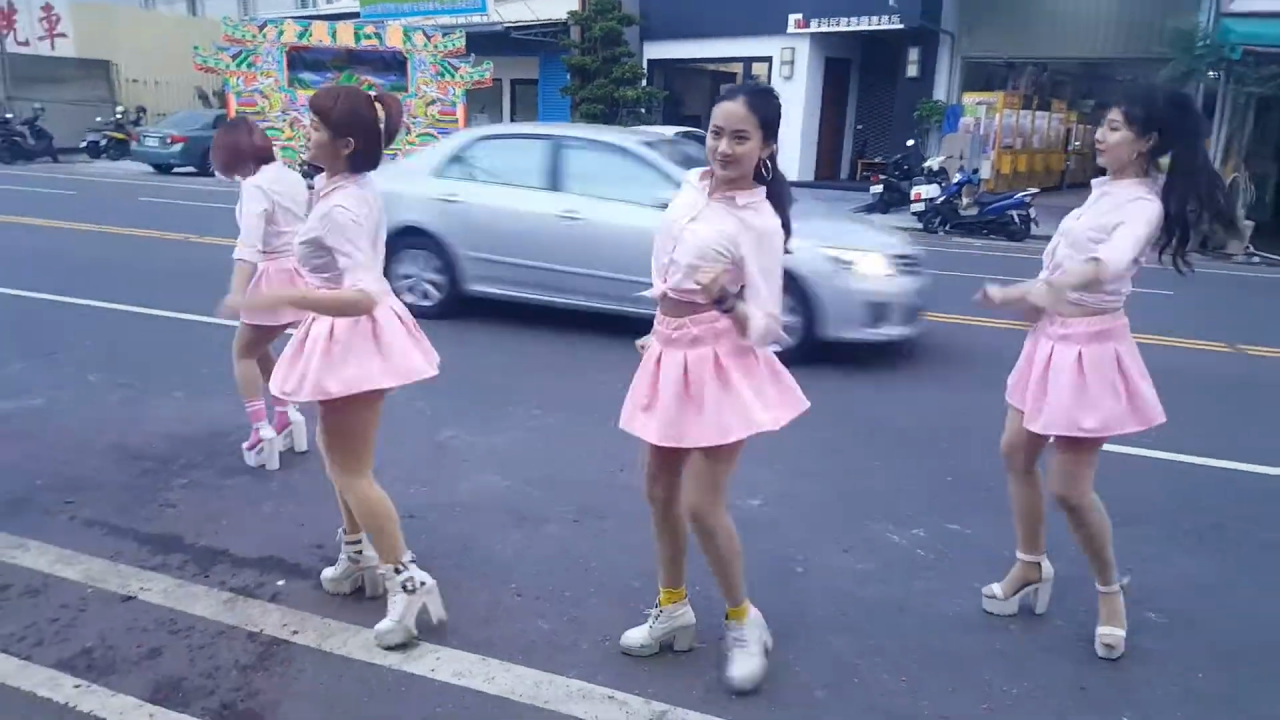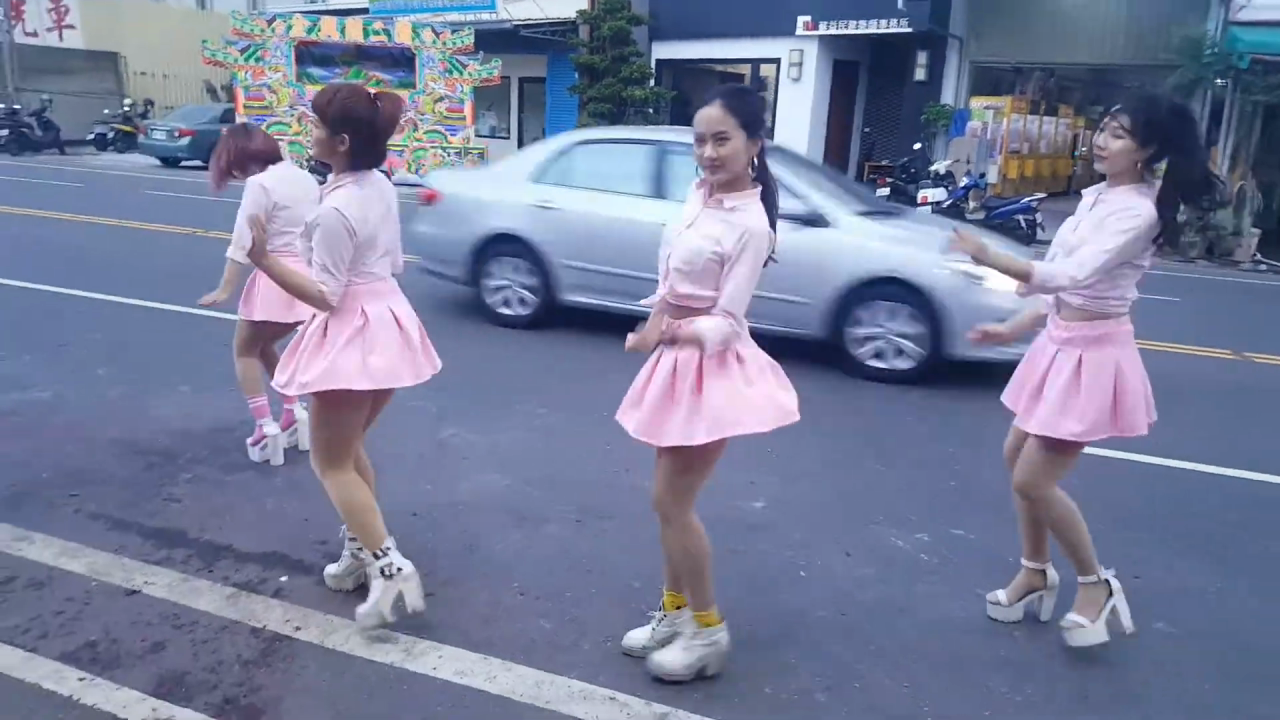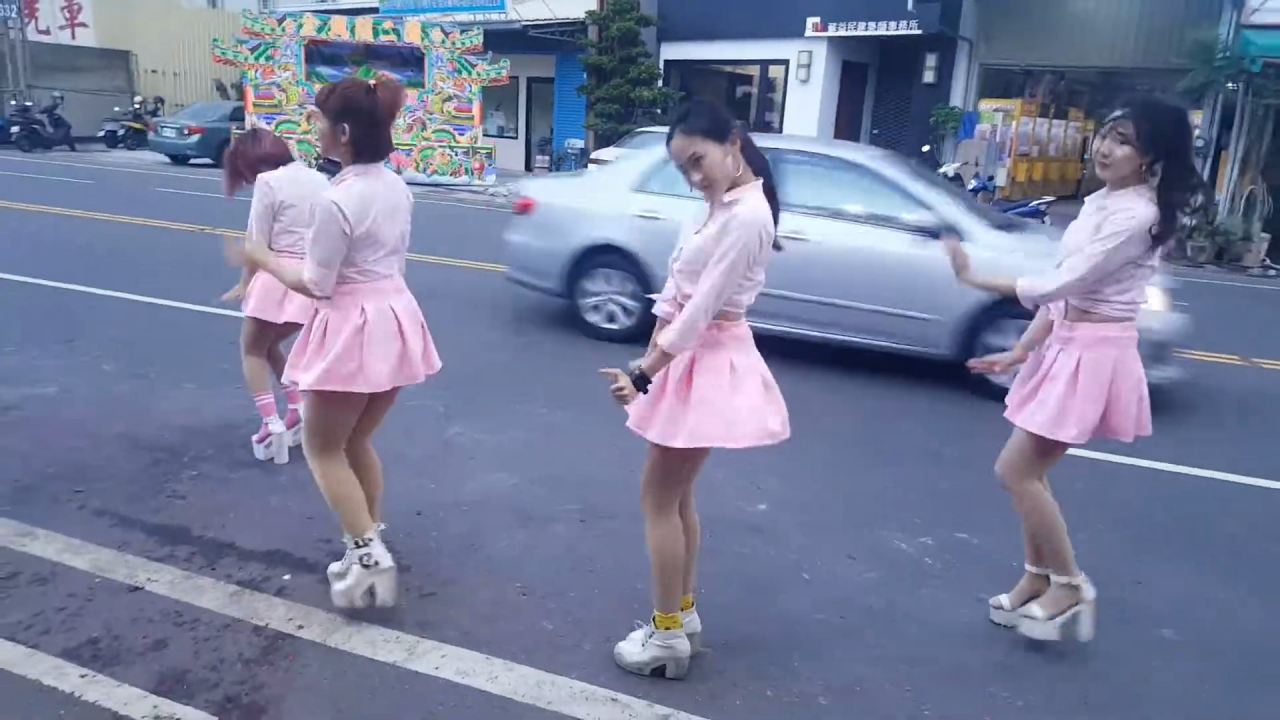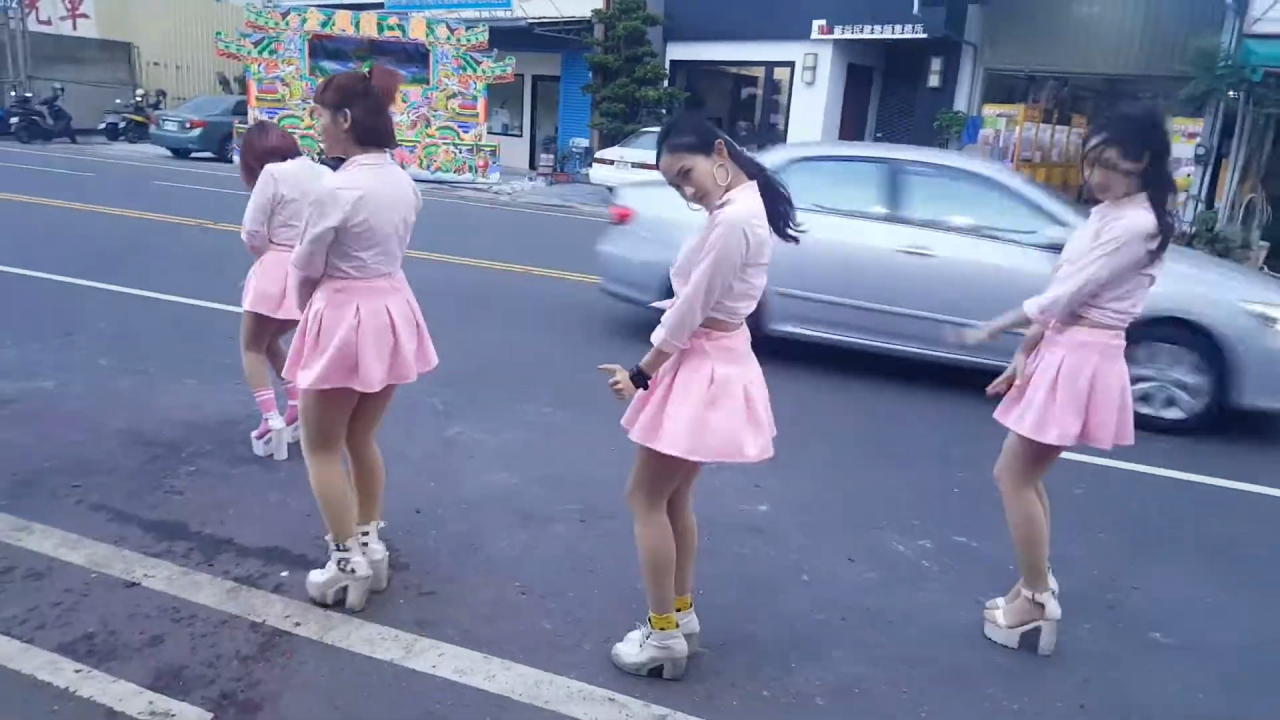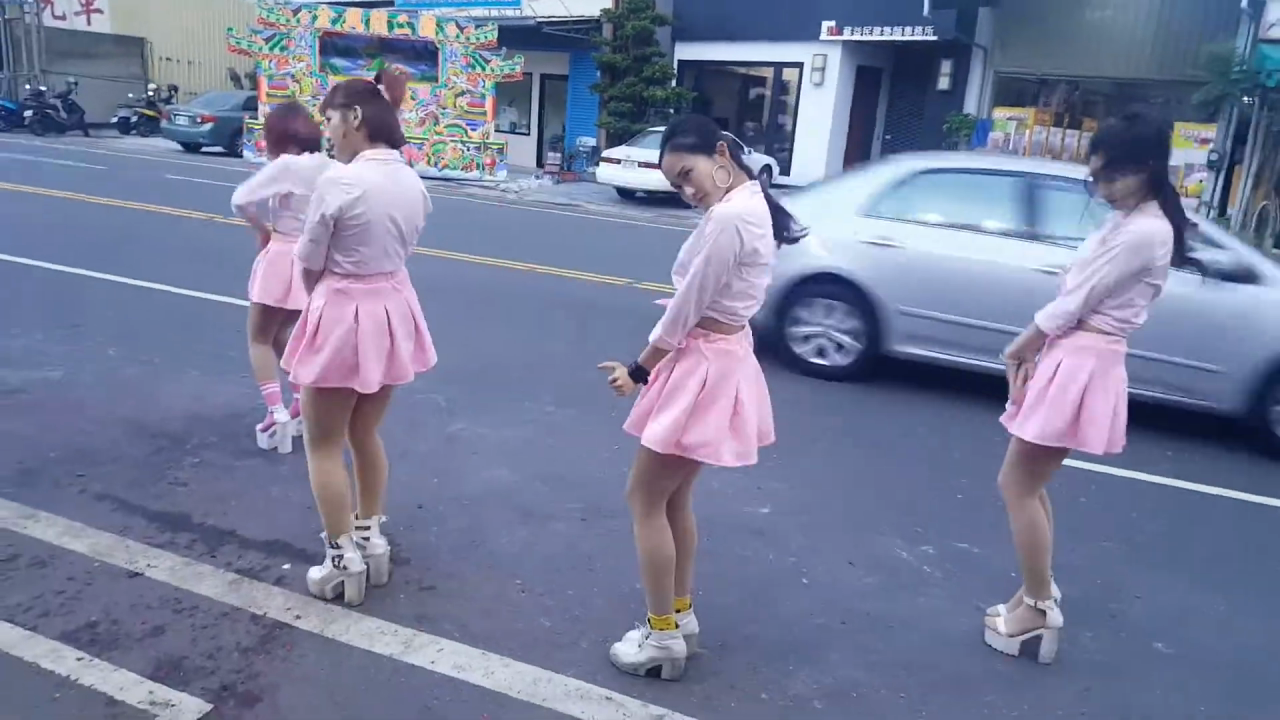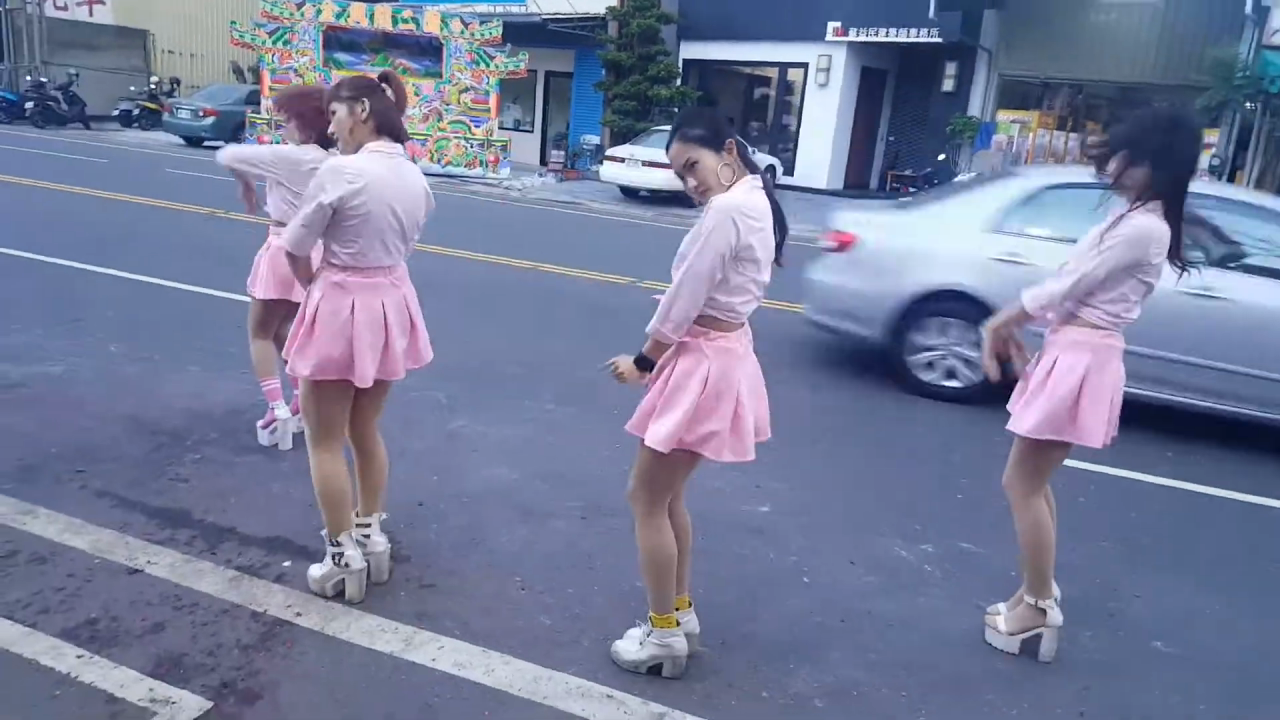
dt=0.1s
person 1, frame 1
left shoulder: (761, 223)
right shoulder: (692, 185)
left elbow: (765, 327)
left wrist: (722, 295)
left hip: (720, 364)
right hip: (675, 355)
left knee: (701, 507)
right knee: (659, 495)
left ankle: (744, 621)
right ankle: (674, 608)
person 1, frame 2
left shoulder: (750, 223)
right shoulder: (699, 193)
left elbow: (726, 324)
left wrist: (667, 336)
right wrist: (656, 326)
left hip: (711, 365)
right hip: (676, 357)
left knee: (672, 502)
right knee: (666, 497)
left ankle: (705, 630)
right ankle: (676, 612)
person 1, frame 3
left shoulder: (742, 217)
right shoulder: (731, 204)
left elbow: (699, 312)
left wrist: (642, 376)
right wrist: (652, 369)
left hip: (709, 363)
right hip: (698, 360)
left knee: (656, 498)
right knee: (674, 494)
left ankle: (669, 633)
right ankle: (681, 614)
person 1, frame 4
left shoulder: (733, 220)
right shoulder: (741, 206)
left elbow: (688, 314)
left wrist: (641, 373)
right wrist: (650, 368)
left hip: (704, 369)
right hip: (707, 362)
left knee: (645, 499)
right knee: (673, 497)
left ankle: (665, 635)
right ankle: (680, 615)
person 1, frame 5
left shoulder: (728, 216)
right shoulder: (754, 206)
left elbow: (685, 310)
left wrist: (639, 372)
right wrist: (653, 366)
left hip: (704, 367)
right hip: (720, 362)
left knee: (644, 497)
right knee: (673, 496)
left ankle: (663, 636)
right ankle: (679, 616)
person 1, frame 6
left shoulder: (725, 211)
right shoulder: (754, 202)
left elbow: (683, 302)
left wrist: (642, 360)
right wrist: (656, 358)
left hip: (703, 365)
right hip: (718, 358)
left knee: (646, 498)
right knee: (667, 495)
left ankle: (665, 634)
right ankle: (679, 613)
person 2, frame 1
left shoulder: (1142, 204)
right shoulder: (1104, 190)
left elbow: (1112, 262)
left wrist: (1054, 288)
right wrist: (1013, 295)
left hip: (1092, 346)
right hip: (1053, 337)
left knee: (1070, 487)
right knee: (1016, 454)
left ankle: (1108, 591)
right ankle: (1030, 566)
person 2, frame 2
left shoulder: (1135, 211)
right shoulder: (1095, 198)
left elbow: (1073, 275)
left wrist: (993, 259)
right wrist: (1016, 327)
left hip: (1093, 352)
right hip: (1061, 343)
left knee: (1032, 481)
right knee: (1015, 458)
left ankle: (1094, 584)
right ankle: (1035, 573)
person 2, frame 3
left shoulder: (1136, 215)
right shoulder: (1098, 204)
left elbow: (1062, 284)
left wrist: (977, 279)
right wrist: (1022, 349)
left hip: (1097, 354)
right hip: (1066, 348)
left knee: (1019, 471)
right knee: (1020, 467)
left ankle: (1069, 587)
right ankle: (1041, 578)
person 2, frame 4
left shoulder: (1136, 224)
right shoulder: (1103, 215)
left elbow: (1063, 296)
left wrist: (994, 329)
right wrist: (1022, 358)
left hip: (1083, 359)
right hip: (1059, 353)
left knee: (1015, 476)
right knee: (1019, 475)
left ankle: (1036, 602)
right ankle: (1034, 588)
person 2, frame 5
left shoulder: (1145, 231)
right shoulder: (1131, 222)
left elbow: (1074, 303)
left wrist: (1019, 349)
right wrist: (1029, 352)
left hip: (1083, 364)
right hip: (1068, 359)
left knee: (1018, 484)
right knee: (1024, 482)
left ankle: (1038, 611)
right ankle: (1037, 593)
person 2, frame 6
left shoulder: (1141, 228)
right shoulder: (1133, 219)
left elbow: (1065, 288)
left wrist: (1001, 322)
right wrist: (1013, 329)
left hip: (1081, 359)
right hip: (1069, 353)
left knee: (1023, 483)
right knee: (1028, 480)
left ankle: (1038, 609)
right ankle: (1038, 592)
person 3, frame 1
left shoulder: (337, 210)
right shoulder: (360, 190)
left elbow: (362, 296)
left wrist: (288, 298)
left hip: (352, 337)
right hip: (365, 334)
left knee: (349, 470)
right knee: (342, 455)
left ankle: (407, 579)
right ankle: (360, 555)
person 3, frame 2
left shoulder: (338, 207)
right shoulder: (380, 188)
left elbow: (327, 295)
left wrist: (265, 261)
left hip: (354, 328)
right hip: (382, 321)
left knee: (331, 462)
right knee: (347, 449)
left ankle: (387, 566)
right ankle: (364, 552)
person 3, frame 3
left shoulder: (337, 201)
right shoulder: (395, 185)
left elbow: (320, 285)
left wrist: (261, 260)
left hip: (354, 326)
right hip: (394, 314)
left knee: (323, 450)
right knee: (355, 441)
left ankle: (370, 557)
right ankle: (366, 546)
person 3, frame 4
left shoulder: (337, 189)
right shoulder: (404, 182)
left elbow: (309, 273)
left wrist: (302, 294)
left hip: (347, 318)
right hip: (395, 311)
left knee: (323, 448)
right knee: (360, 439)
left ankle: (348, 565)
right ankle: (368, 547)
person 3, frame 5
left shoulder: (340, 181)
right shoulder: (415, 184)
left elbow: (309, 262)
left wrist: (322, 287)
left hip: (344, 313)
right hip: (395, 308)
left knee: (323, 444)
right knee: (365, 433)
left ankle: (342, 560)
right ankle: (371, 539)
person 3, frame 6
left shoulder: (339, 171)
right shoulder: (417, 180)
left elbow: (295, 250)
left wrist: (316, 284)
left hip: (341, 306)
right hip: (392, 303)
left knee: (325, 441)
right knee: (365, 429)
left ankle: (343, 558)
right ankle: (371, 536)
person 4, frame 1
left shoulder: (256, 185)
right shoulder: (291, 177)
left elbow: (251, 241)
left wrist: (237, 291)
left hip: (276, 276)
right hip: (301, 273)
left knee: (243, 354)
right knee: (259, 349)
left ankle: (263, 432)
right ankle: (288, 417)
person 4, frame 2
left shoulder: (260, 185)
right shoulder: (305, 178)
left elbow: (243, 241)
left wrist: (224, 289)
left hip: (276, 277)
right hip: (306, 274)
left knee: (245, 352)
right knee: (263, 346)
left ankle: (266, 429)
right ankle: (294, 415)
person 4, frame 3
left shoulder: (268, 183)
right shoulder: (319, 179)
left elbow: (257, 241)
left wrist: (243, 284)
left hip: (278, 276)
left knee: (251, 351)
right knee: (269, 345)
left ankle: (272, 426)
right ankle: (297, 414)
person 4, frame 4
left shoulder: (273, 174)
right shoulder: (325, 175)
left elbow: (253, 231)
left wrist: (257, 268)
left hip: (278, 269)
left knee: (252, 347)
right knee: (269, 340)
left ankle: (272, 422)
right ankle: (299, 411)
person 4, frame 5
left shoulder: (286, 166)
left elbow: (241, 201)
left wrist: (263, 230)
left hip: (283, 259)
left knee: (259, 339)
right knee: (276, 333)
left ankle: (278, 414)
right ankle: (303, 405)
person 4, frame 6
left shoulder: (286, 157)
left elbow: (227, 156)
left wrist: (247, 185)
left hip: (283, 253)
right hip: (316, 255)
left knee: (260, 335)
right knee: (279, 330)
left ankle: (277, 410)
right ankle: (304, 401)
